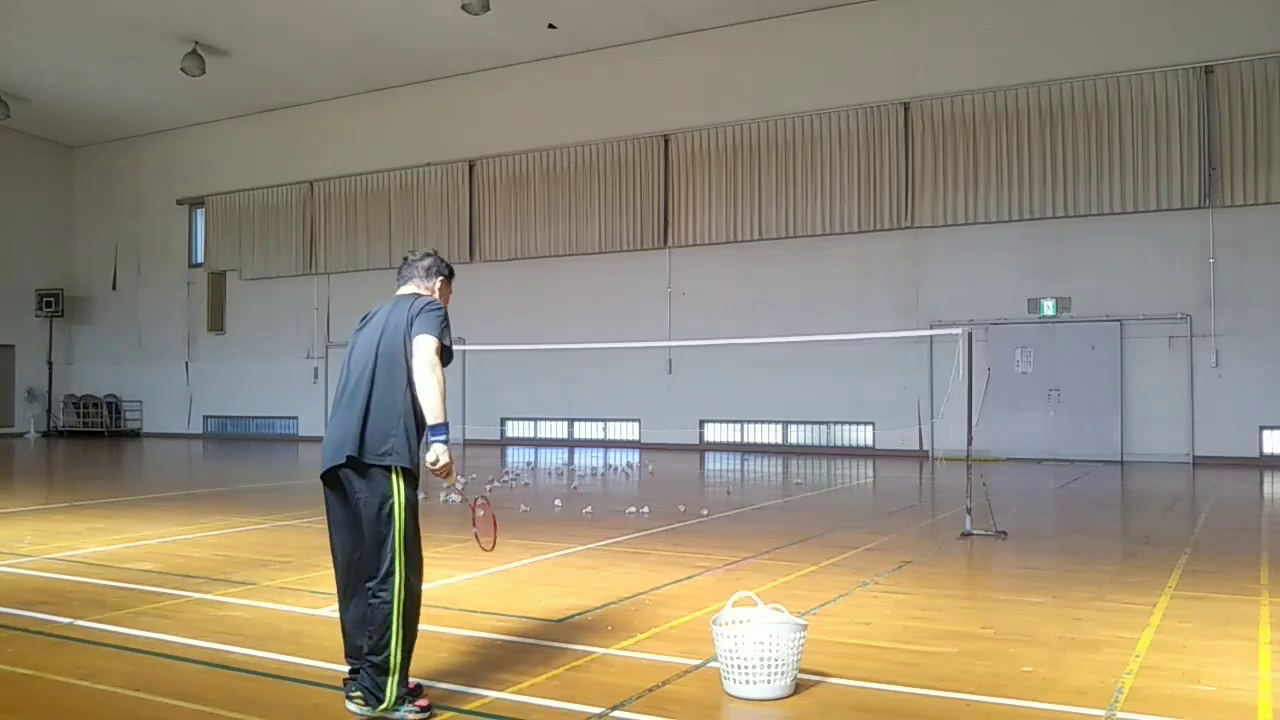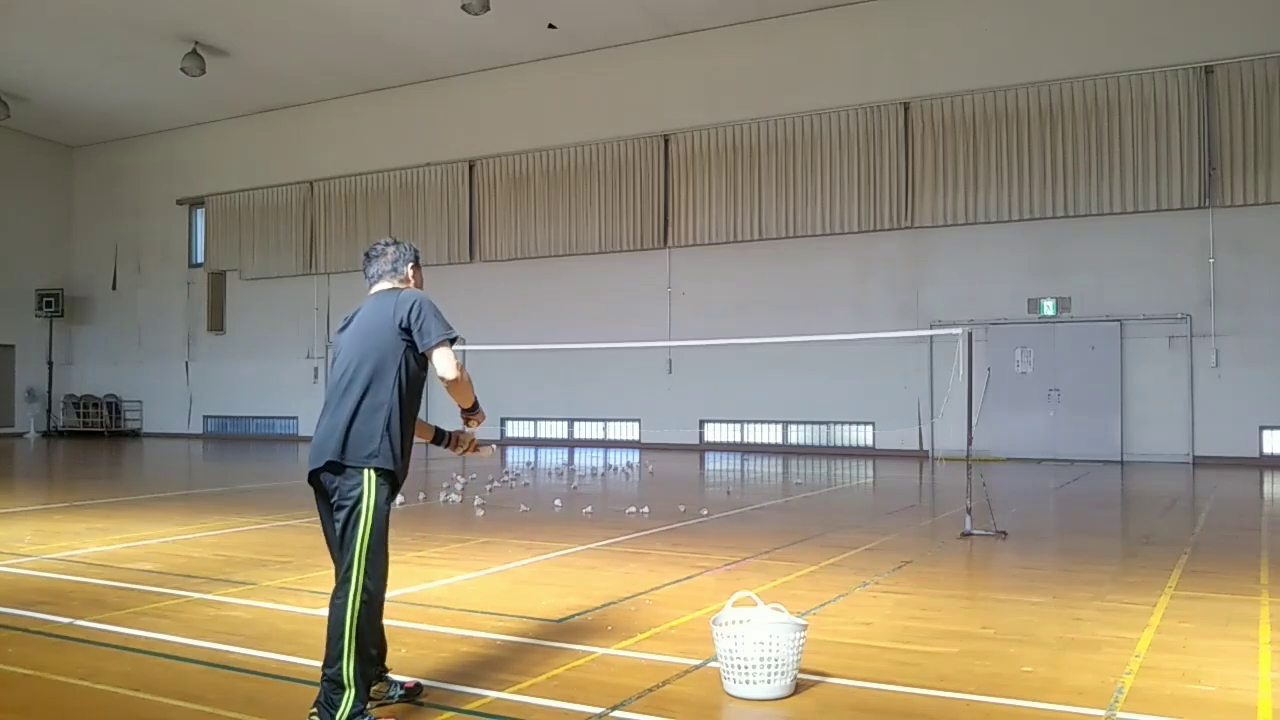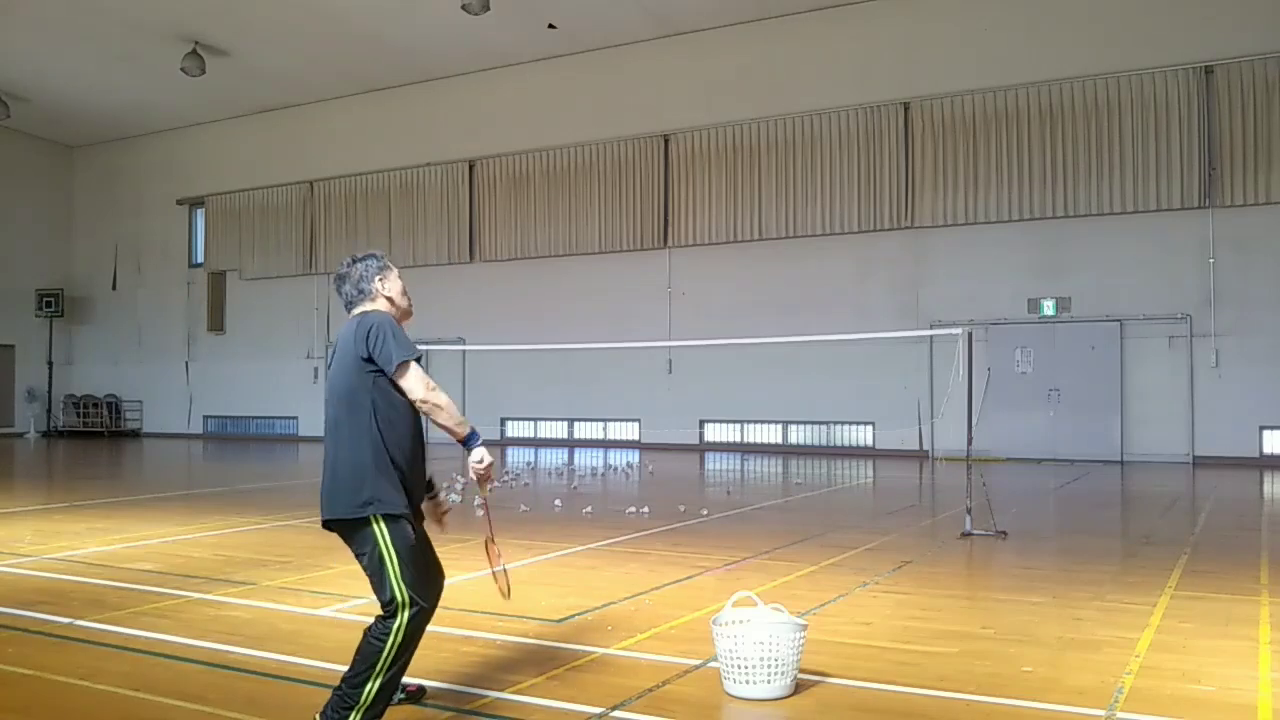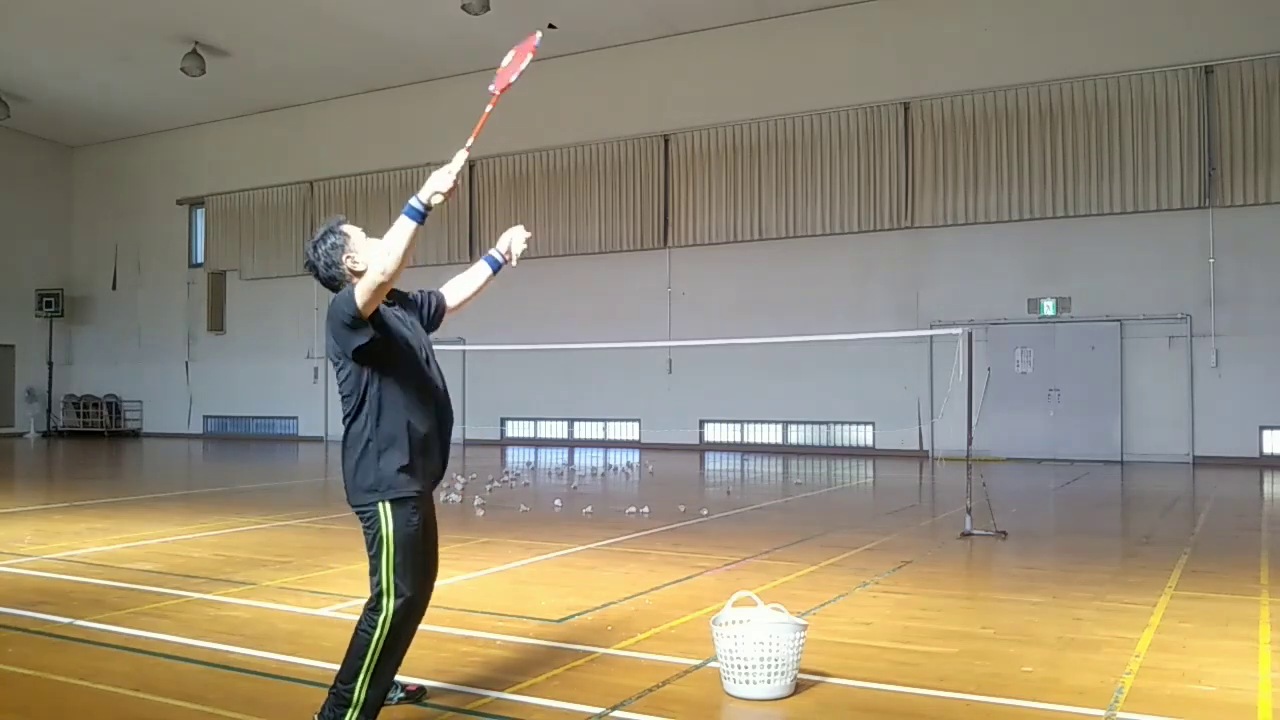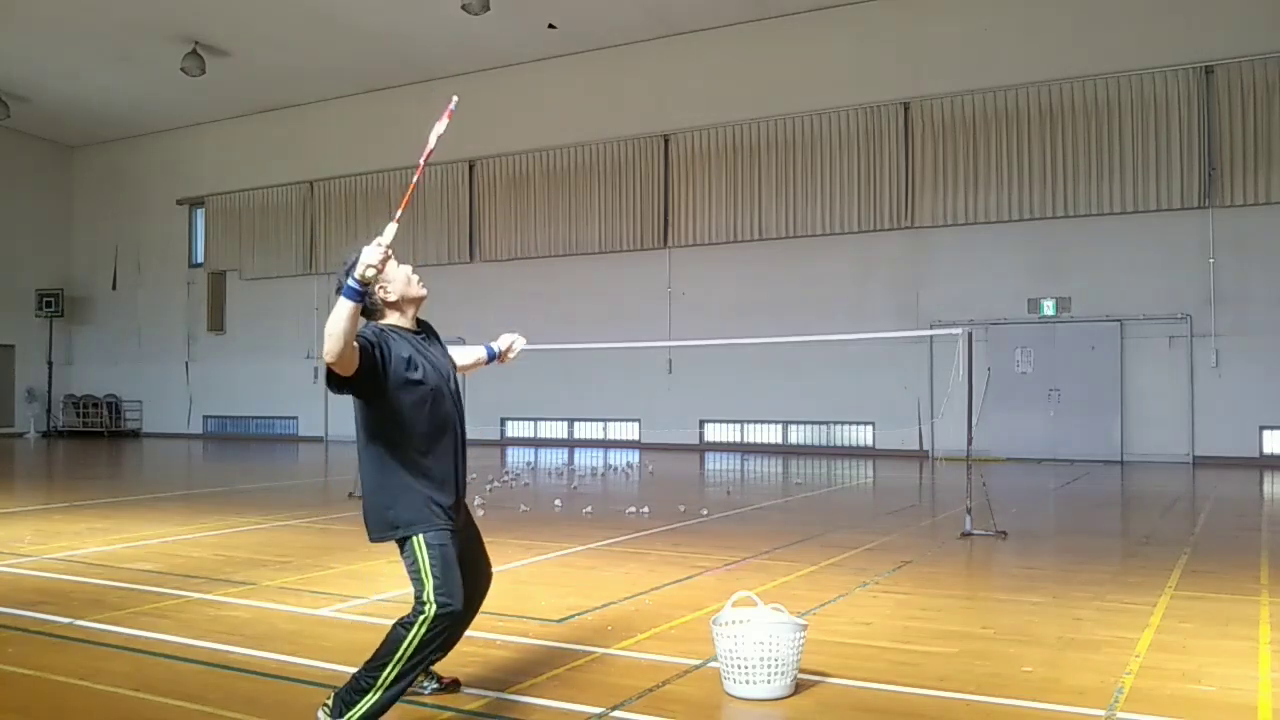
dt=0.5s
person 1, frame 1
left shoulder: (373, 319)
right shoulder: (427, 308)
right elbow: (425, 363)
right wrist: (439, 435)
left hip: (339, 454)
right hip: (380, 456)
left knee: (357, 574)
right knee: (395, 573)
left ankle: (368, 680)
person 1, frame 2
left shoulder: (354, 322)
right shoulder: (413, 303)
right elbow: (450, 372)
left wrist: (444, 437)
right wrist: (472, 411)
left hip: (330, 460)
right hip: (362, 464)
left knee: (361, 578)
right knee: (359, 582)
left ankle: (371, 679)
person 1, frame 3
left shoulder: (367, 340)
right shoulder: (371, 326)
right elbow: (423, 395)
left wrist: (427, 489)
right wrist: (474, 442)
left hip: (386, 496)
right hip: (369, 500)
left knee: (424, 585)
right knee: (405, 605)
person 1, frame 4
left shoulder: (402, 307)
right shoulder: (348, 309)
left elbow: (450, 295)
right elbow: (380, 276)
left wrist: (497, 258)
right wrist: (421, 203)
left hip: (412, 478)
right hip: (385, 483)
left knee: (415, 589)
right knee: (395, 598)
person 1, frame 5
left shoulder: (420, 343)
right shoulder: (375, 347)
right elbow: (334, 357)
left wrist: (491, 351)
right wrist: (355, 283)
left hip: (441, 497)
right hip: (412, 504)
left knee: (473, 580)
right knee: (437, 607)
left ankle: (417, 672)
